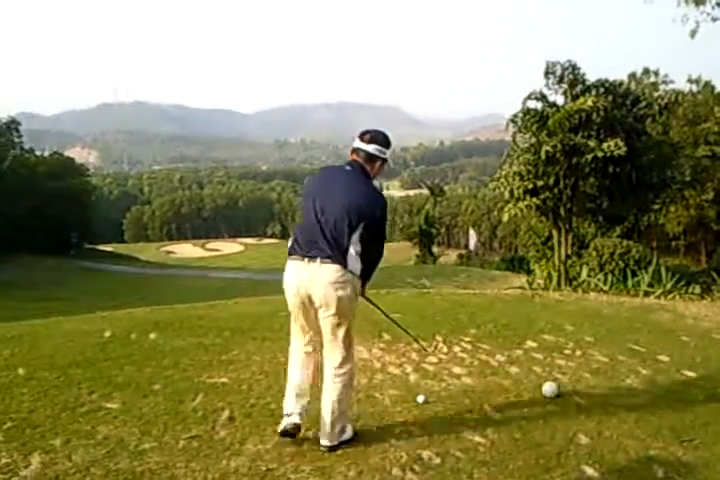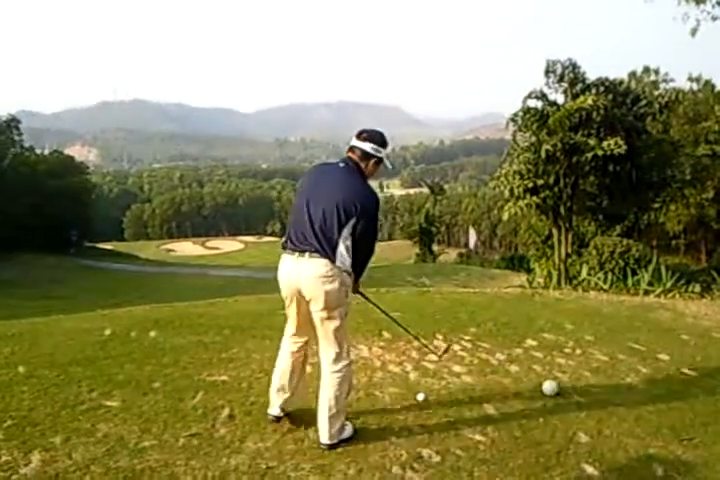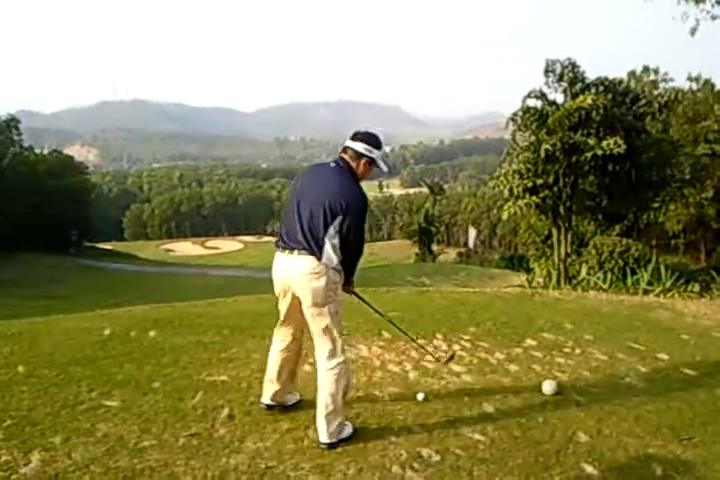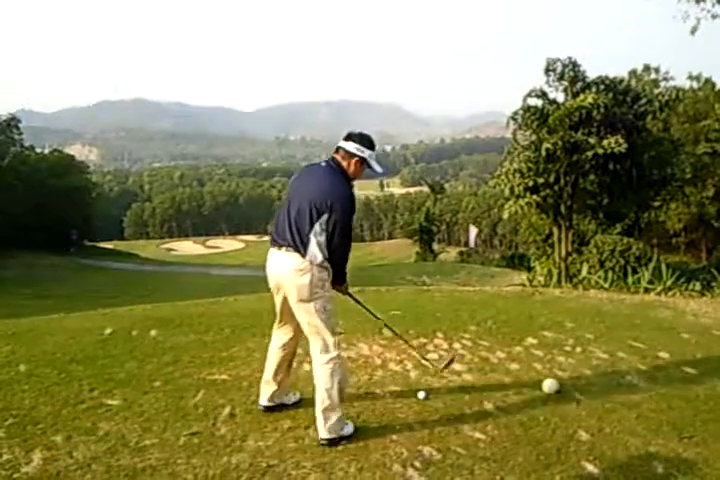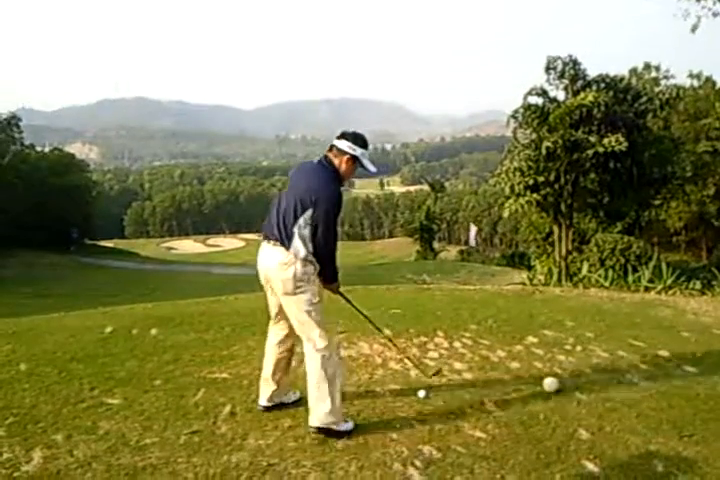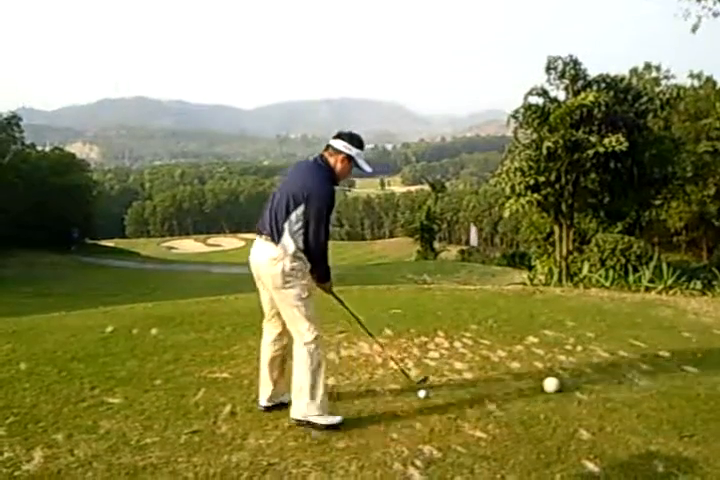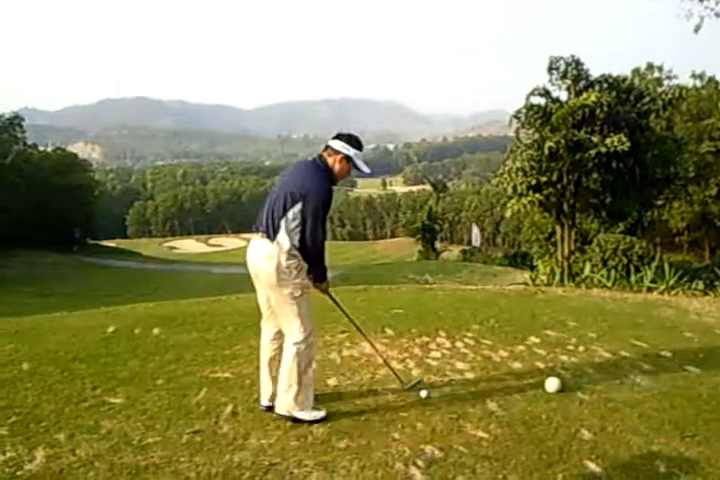
dt=0.1s
person 1, frame 1
left shoulder: (318, 177)
right shoulder: (373, 199)
right elbow: (372, 251)
right wrist: (360, 282)
left hip: (296, 270)
right hip: (335, 277)
left knee: (302, 345)
right knee: (339, 358)
left ankle: (292, 415)
right ankle: (333, 432)
person 1, frame 2
left shoulder: (314, 174)
right shoulder: (365, 196)
right elbow: (364, 246)
right wrist: (353, 278)
left hip: (290, 264)
right hip: (325, 272)
left knee: (295, 336)
right knee: (335, 355)
left ankle: (278, 403)
right ankle: (331, 430)
person 1, frame 3
left shoulder: (310, 173)
right shoulder: (353, 195)
right elbow: (352, 245)
right wrist: (347, 279)
left hip: (283, 261)
right hip: (314, 271)
left knee: (287, 332)
right knee: (331, 352)
left ankle: (274, 393)
right ankle: (331, 429)
person 1, frame 4
left shoulder: (306, 172)
right shoulder: (341, 194)
right elbow: (339, 243)
left wrist: (329, 272)
right wrist: (339, 279)
left hip: (276, 258)
right hip: (302, 268)
left knee: (285, 330)
right knee: (325, 347)
left ankle: (273, 394)
right ankle: (330, 425)
person 1, frame 5
left shoulder: (305, 170)
right shoulder: (329, 189)
right elbow: (324, 240)
left wrist: (321, 272)
right wrist: (331, 277)
left hip: (269, 255)
right hip: (290, 264)
left knee: (281, 329)
right knee: (318, 341)
left ankle: (271, 394)
right ankle: (325, 417)
person 1, frame 6
left shoulder: (302, 168)
right shoulder: (322, 187)
right elbow: (316, 237)
left wrist: (313, 268)
right wrist: (323, 276)
left hip: (262, 251)
right hip: (281, 259)
left knee: (275, 327)
right knee: (306, 334)
left ankle: (272, 394)
right ankle: (308, 407)
person 1, frame 7
left shoulder: (302, 169)
right shoulder: (319, 186)
right elbow: (313, 237)
left wrist: (311, 269)
right wrist: (320, 275)
left hip: (260, 250)
right hip: (278, 258)
left knee: (273, 327)
right knee: (299, 333)
left ankle: (271, 395)
right ankle: (292, 403)
